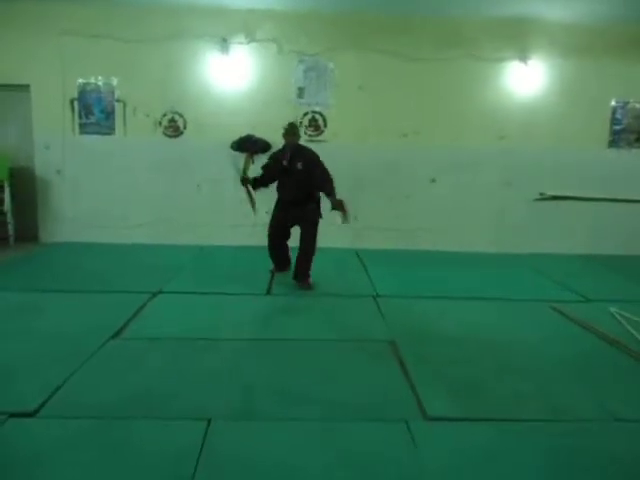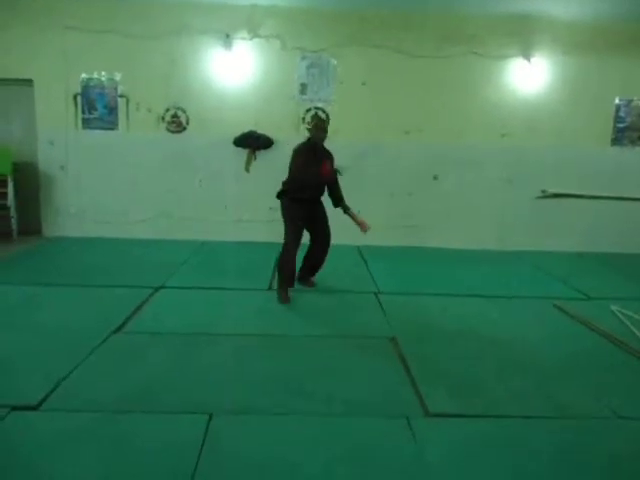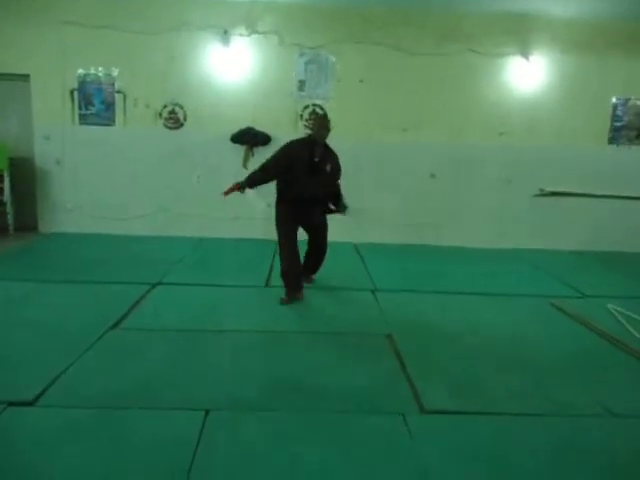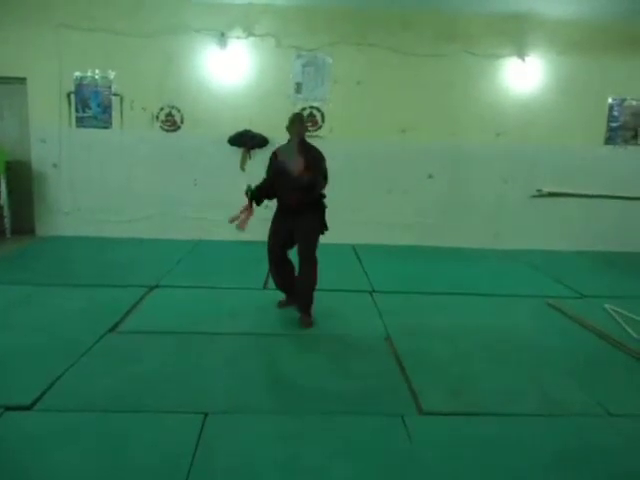
dt=0.5s
person 1, frame 1
left shoulder: (309, 156)
right shoulder: (277, 157)
left elbow: (323, 177)
right elbow: (268, 176)
left wrist: (332, 197)
right wrist: (253, 182)
left hip: (307, 204)
right hip: (285, 203)
left knee: (307, 240)
right knee: (275, 235)
left ankle: (302, 276)
right ankle: (282, 264)
person 1, frame 2
left shoulder: (325, 154)
right shoulder: (301, 151)
left elbow: (331, 181)
right elbow: (301, 176)
left wrist: (341, 203)
right wrist: (323, 173)
left hip: (313, 202)
right hip: (294, 201)
left knee: (322, 239)
right knee: (292, 241)
left ankle: (305, 275)
right ankle: (283, 285)
person 1, frame 3
left shoulder: (330, 156)
right shoulder: (294, 148)
left elbow: (332, 183)
right elbow: (270, 168)
left wrist: (338, 202)
right wrist: (245, 183)
left hip: (314, 206)
right hip: (288, 204)
left knee: (320, 243)
right knee: (288, 245)
left ankle: (305, 273)
right ankle: (293, 289)
person 1, frame 4
left shoulder: (313, 154)
right shoulder: (278, 154)
left elbow: (320, 182)
right elbow: (271, 185)
left wrist: (307, 178)
right wrist: (255, 196)
left hip: (309, 212)
right hip: (285, 211)
left knee: (306, 258)
right knee: (275, 253)
left ankle: (304, 309)
right ankle: (292, 294)
